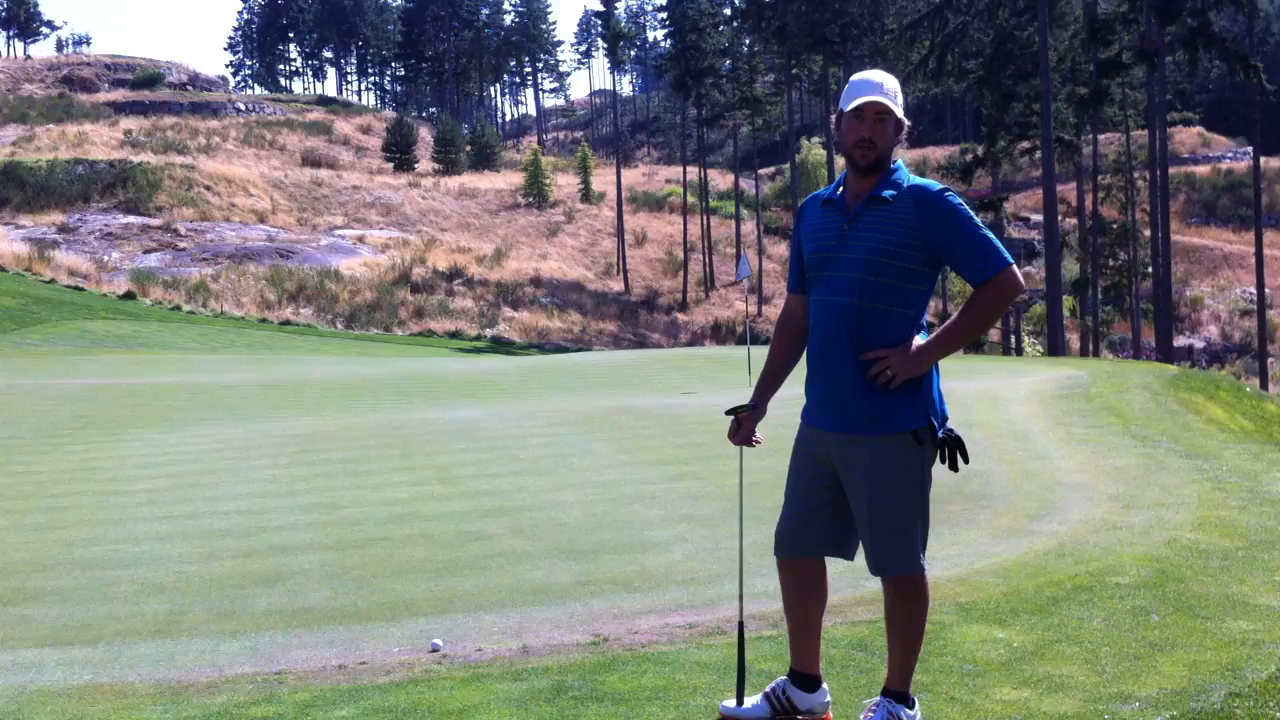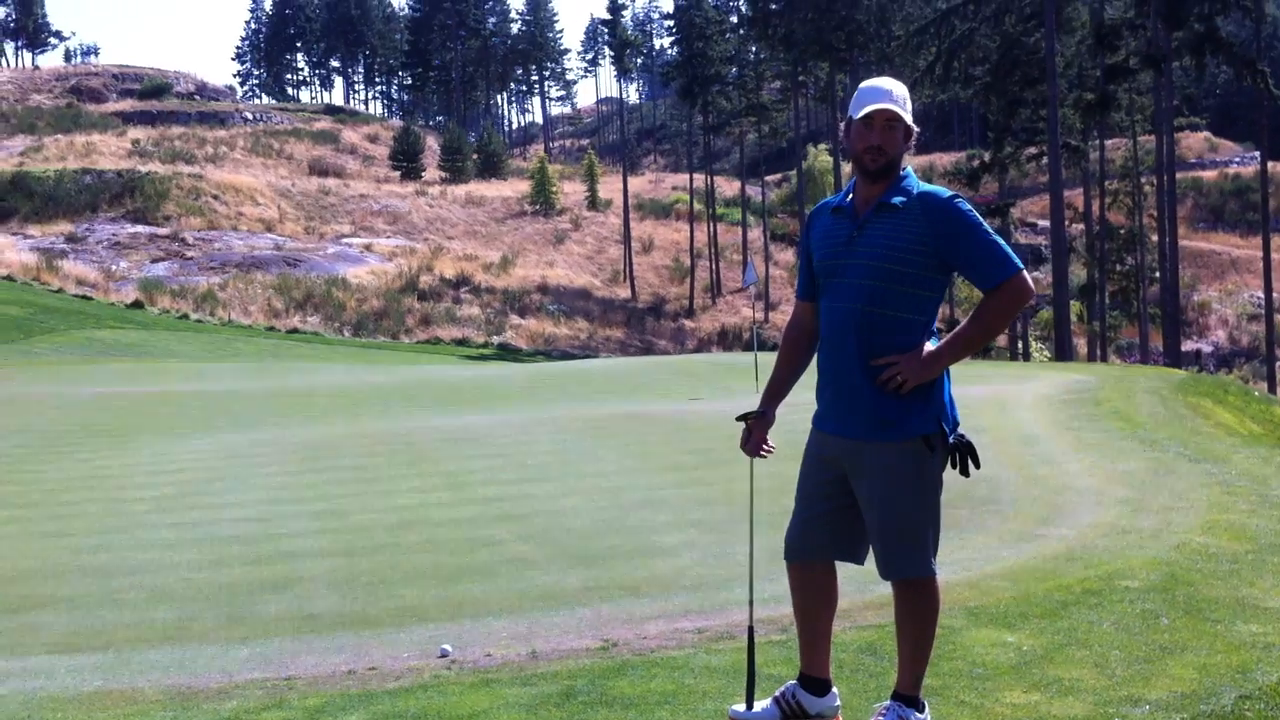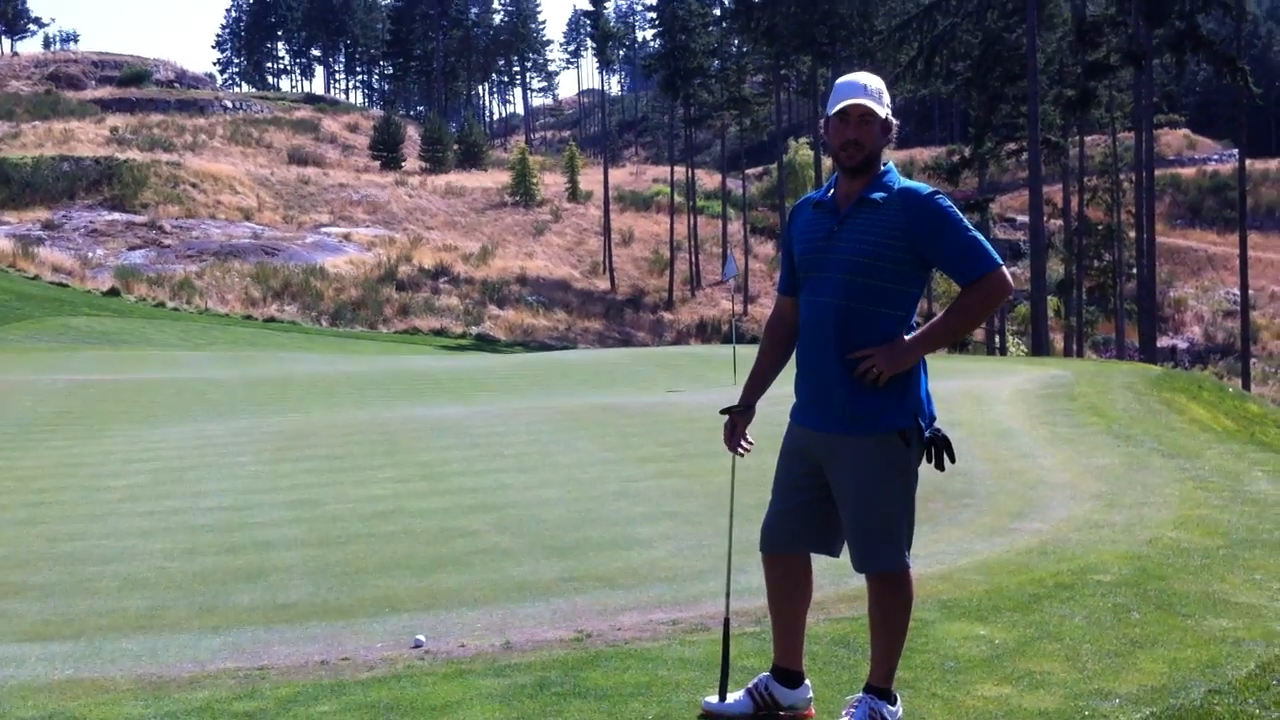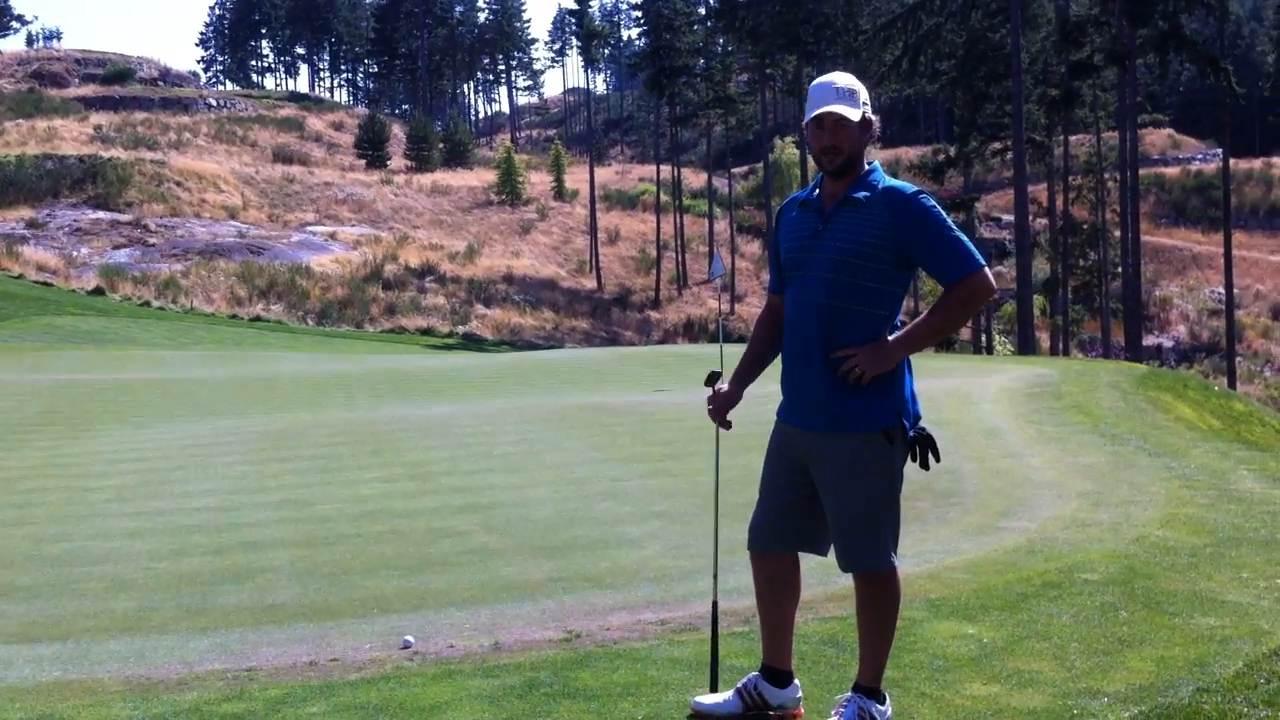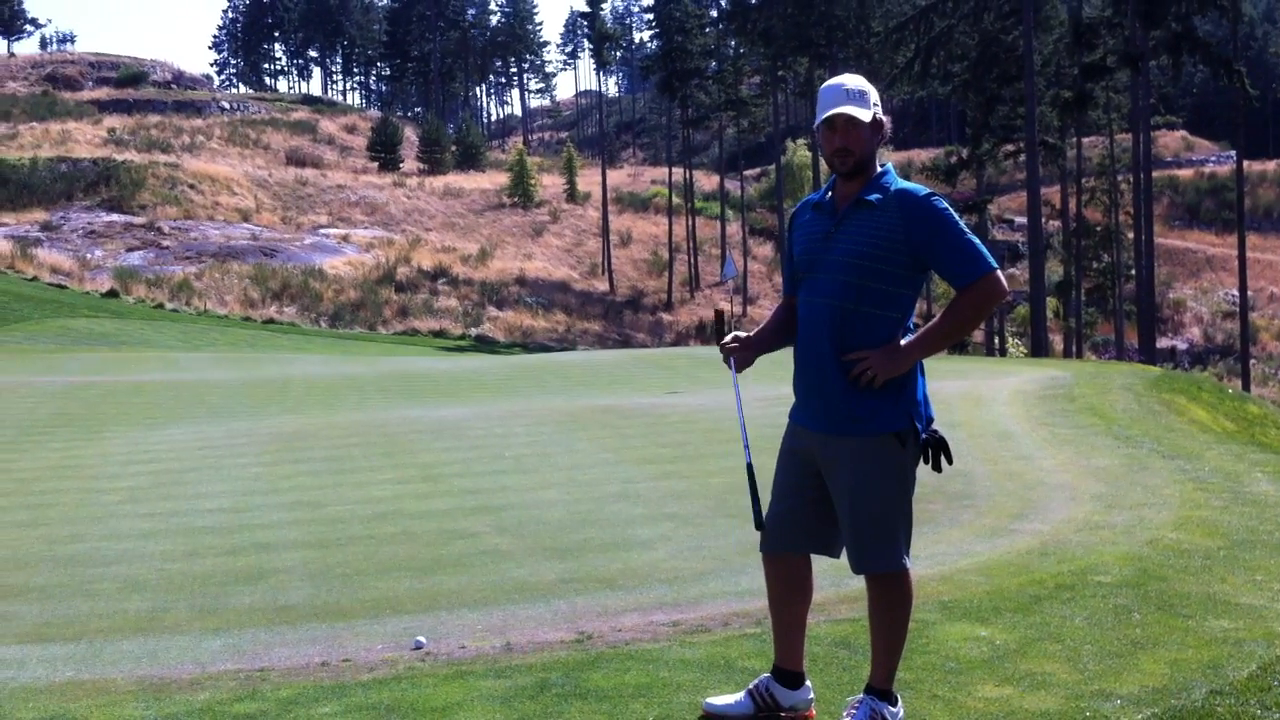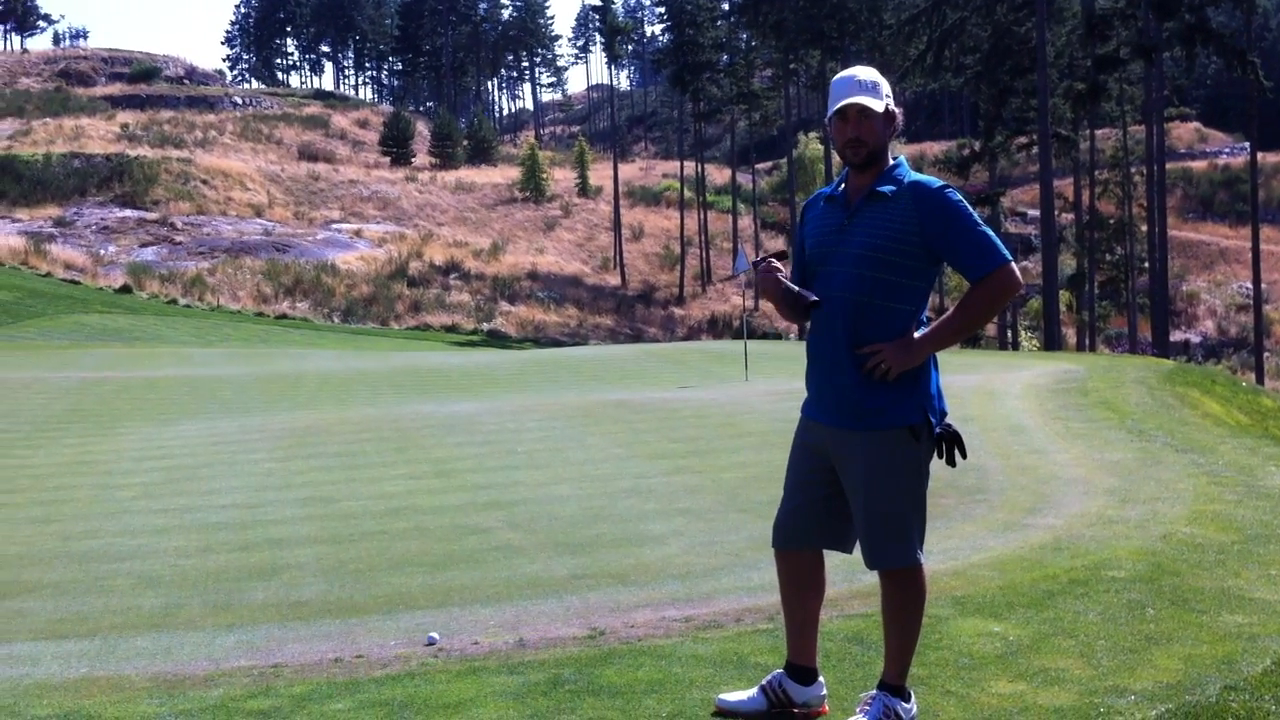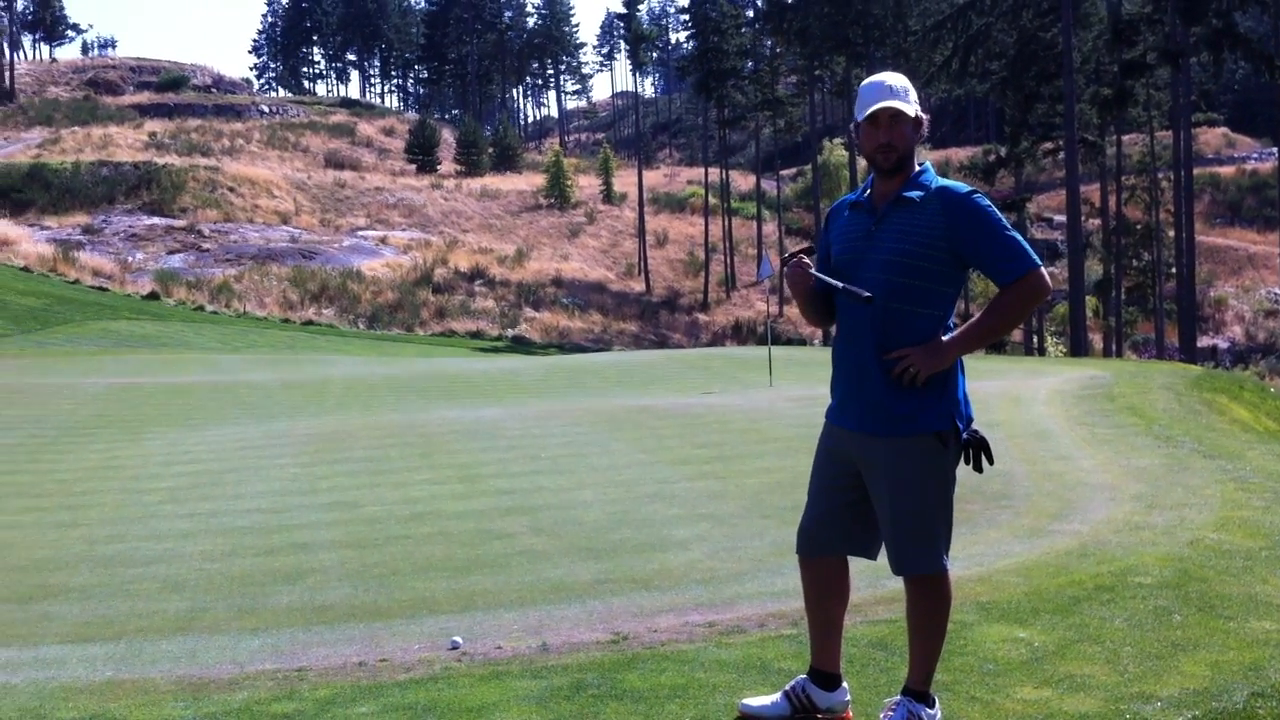
dt=0.3s
person 1, frame 1
left shoulder: (928, 204)
right shoulder: (813, 211)
left elbow: (1004, 283)
left wrist: (927, 350)
right wrist: (759, 399)
left hip: (893, 424)
right hip: (820, 420)
left knee: (898, 563)
right knee: (796, 549)
person 1, frame 2
left shoulder: (937, 211)
right shoulder: (822, 219)
left elbow: (1014, 288)
left wrist: (939, 357)
right wrist: (767, 407)
left hip: (904, 429)
right hip: (831, 427)
left knee: (909, 569)
right knee: (806, 554)
person 1, frame 3
left shoulder: (917, 207)
right shoulder: (804, 213)
left elbow: (994, 284)
left wrist: (913, 346)
right wrist: (748, 400)
left hip: (881, 423)
right hip: (809, 418)
left knee: (883, 562)
right knee: (782, 545)
person 1, frame 4
left shoulder: (901, 205)
right shoulder: (792, 212)
left elbow: (975, 285)
left wrist: (896, 347)
right wrist: (738, 383)
left hip: (866, 421)
right hip: (795, 417)
left knee: (869, 560)
right knee: (769, 544)
person 1, frame 5
left shoulder: (914, 208)
right shoulder: (804, 215)
left elbow: (988, 288)
left wrist: (908, 351)
right wrist: (755, 337)
left hip: (878, 423)
right hip: (808, 419)
left knee: (882, 562)
right knee: (781, 546)
person 1, frame 6
left shoulder: (927, 200)
right shoulder: (817, 207)
left elbow: (1003, 279)
left wrist: (923, 343)
right wrist: (777, 289)
left hip: (891, 417)
right hip: (820, 413)
left knee: (896, 557)
right knee: (794, 541)
person 1, frame 7
left shoulder: (955, 206)
right shoulder: (841, 214)
left elbow: (1032, 284)
left wrist: (952, 346)
right wrist: (802, 289)
left hip: (918, 424)
right hip: (845, 419)
left knee: (921, 564)
right knee: (818, 548)
